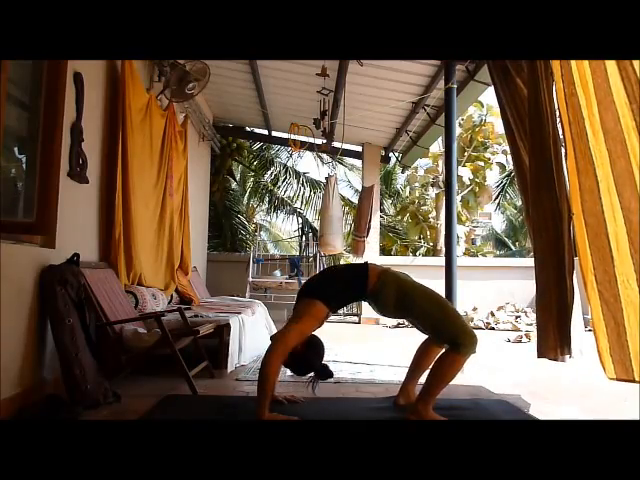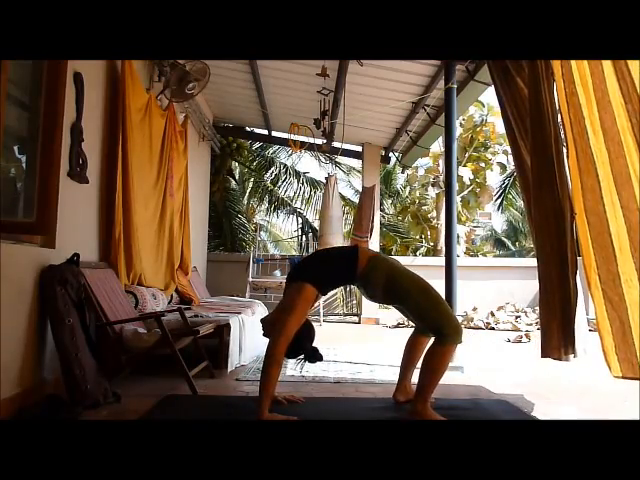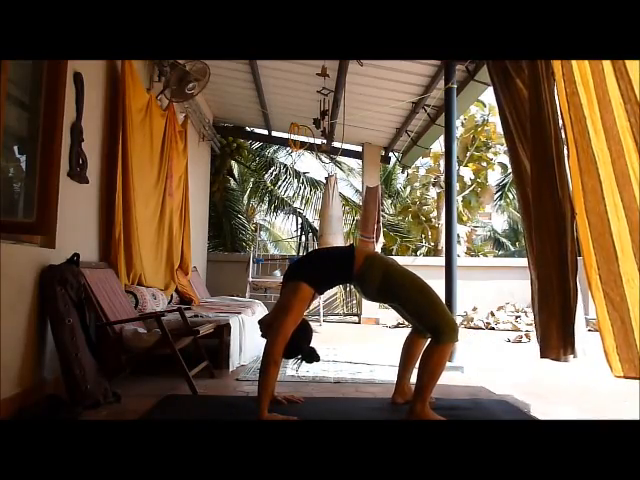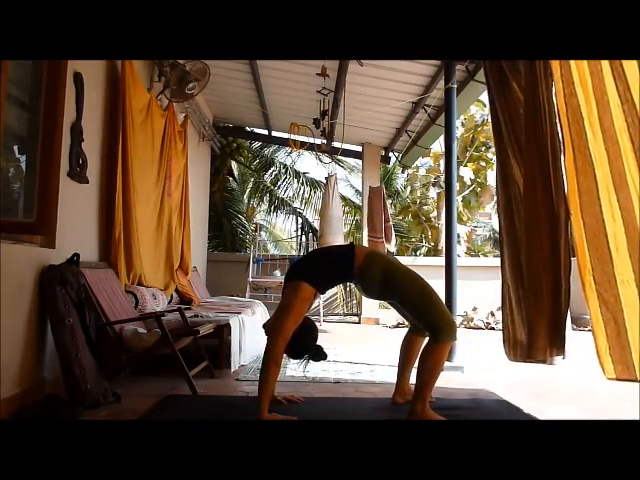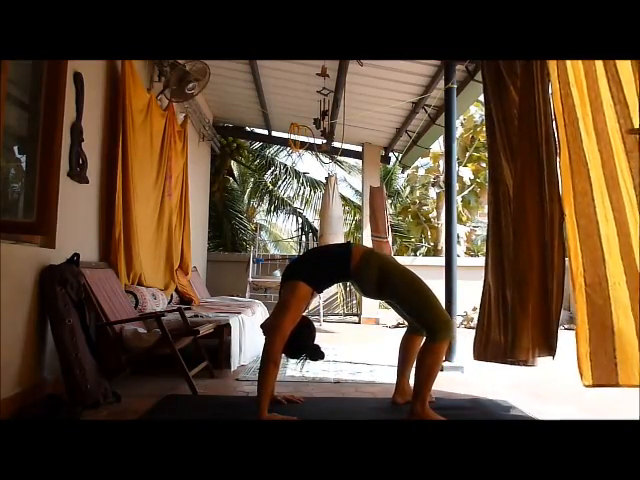
dt=0.4s
person 1, frame 1
left shoulder: (303, 322)
right shoulder: (302, 321)
left elbow: (270, 361)
left wrist: (264, 414)
right wrist: (267, 405)
left hip: (385, 287)
right hip: (384, 287)
person 1, frame 2
left shoulder: (293, 308)
right shoulder: (291, 305)
left elbow: (274, 357)
right elbow: (274, 356)
left wrist: (264, 414)
right wrist: (267, 405)
right hip: (374, 272)
person 1, frame 3
left shoulder: (292, 305)
right shoulder: (291, 302)
left elbow: (272, 356)
right elbow: (273, 355)
left wrist: (264, 414)
right wrist: (267, 404)
right hip: (371, 272)
person 1, frame 4
left shoulder: (294, 305)
right shoulder: (293, 302)
left elbow: (273, 355)
right elbow: (274, 353)
left wrist: (263, 414)
right wrist: (267, 404)
right hip: (372, 270)
person 1, frame 5
left shoulder: (291, 303)
right shoulder: (292, 300)
left elbow: (271, 356)
right elbow: (272, 353)
left wrist: (263, 414)
right wrist: (267, 404)
right hip: (368, 270)
